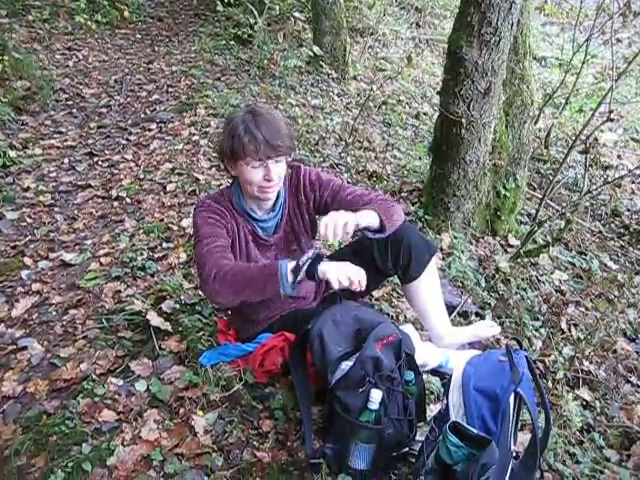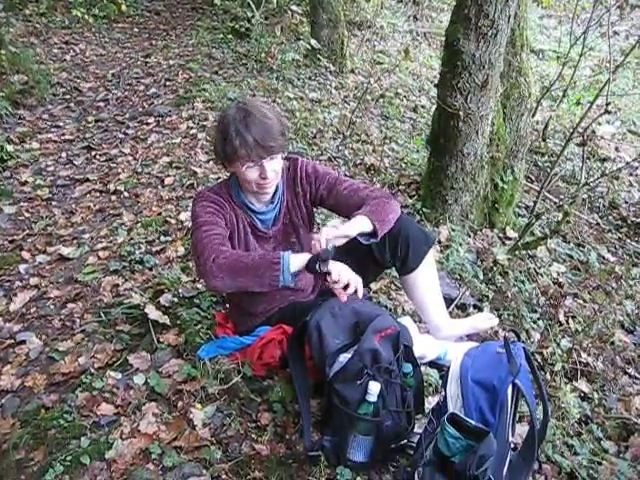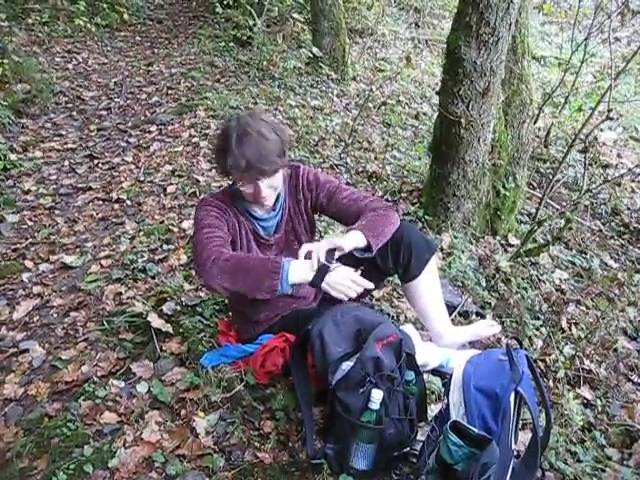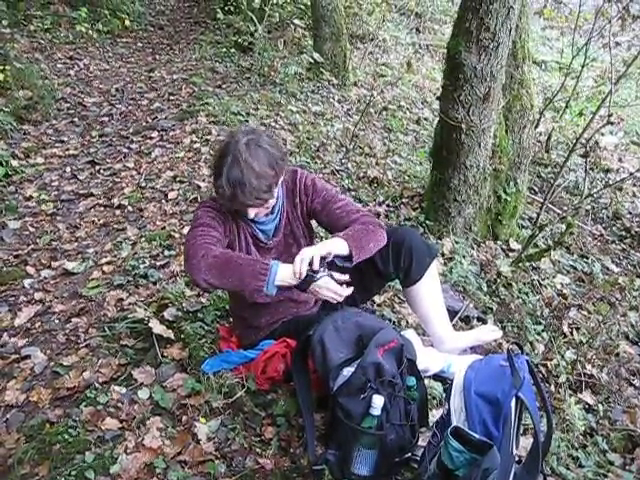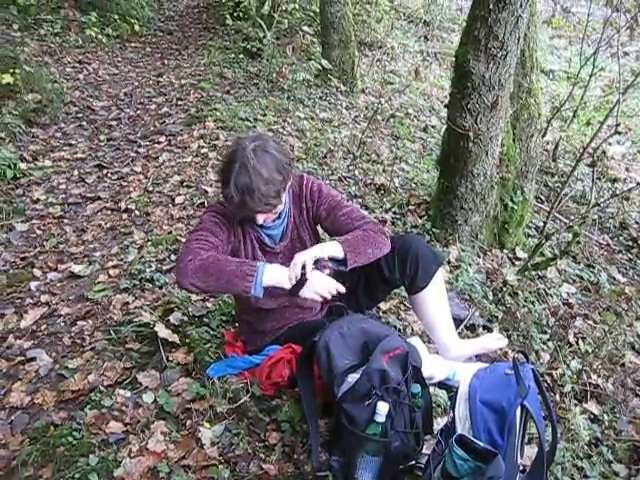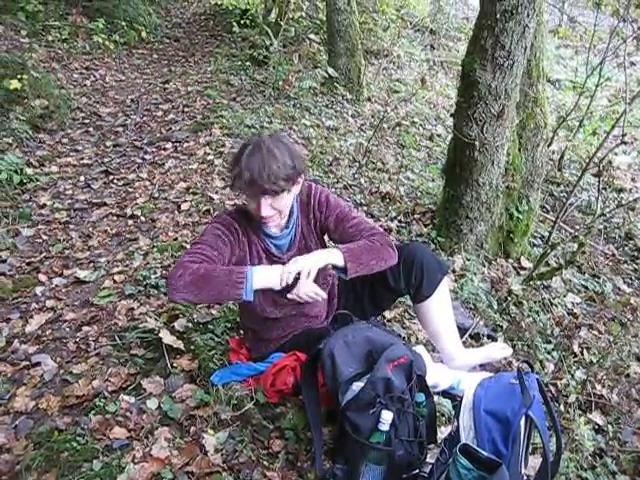
dt=0.4s
person 1, frame 1
left shoulder: (302, 181)
right shoulder: (214, 212)
left elbow: (390, 208)
right elbow: (217, 284)
left wrist: (356, 218)
right wrist: (308, 267)
left hip: (317, 289)
right hip: (271, 323)
left knee: (402, 237)
left ankle: (442, 335)
person 1, frame 2
left shoulder: (300, 174)
right shoulder: (213, 204)
left elbow: (384, 203)
right elbow: (214, 269)
left wrist: (349, 229)
right wrist: (309, 260)
left hip: (317, 281)
right hip: (269, 316)
left knee: (400, 229)
left ankle: (440, 327)
person 1, frame 3
left shoulder: (302, 181)
right shoulder: (217, 209)
left elbow: (384, 213)
right elbow: (212, 269)
left wrist: (341, 242)
right wrist: (312, 271)
left hip: (319, 290)
right hip: (272, 323)
left knee: (405, 237)
left ankle: (442, 335)
person 1, frame 4
left shoulder: (300, 185)
right shoulder: (215, 213)
left elbow: (372, 229)
right elbow: (200, 264)
left wrist: (326, 247)
right wrist: (297, 275)
left hip: (321, 291)
right hip: (274, 327)
left knee: (404, 241)
left ankle: (444, 340)
person 1, frame 5
left shoulder: (306, 190)
right shoulder: (223, 218)
left elbow: (376, 236)
right elbow: (188, 269)
left wrist: (323, 250)
right wrist: (286, 276)
left hip: (326, 296)
right hip: (281, 332)
left knee: (411, 249)
left ankle: (449, 348)
person 1, frame 6
left shoulder: (315, 200)
right shoulder: (231, 229)
left elbow: (384, 248)
right elbow: (180, 283)
left wrist: (323, 257)
right wrist: (271, 276)
left hip: (332, 303)
right hip: (287, 340)
left knee: (416, 258)
left ankle: (454, 357)
